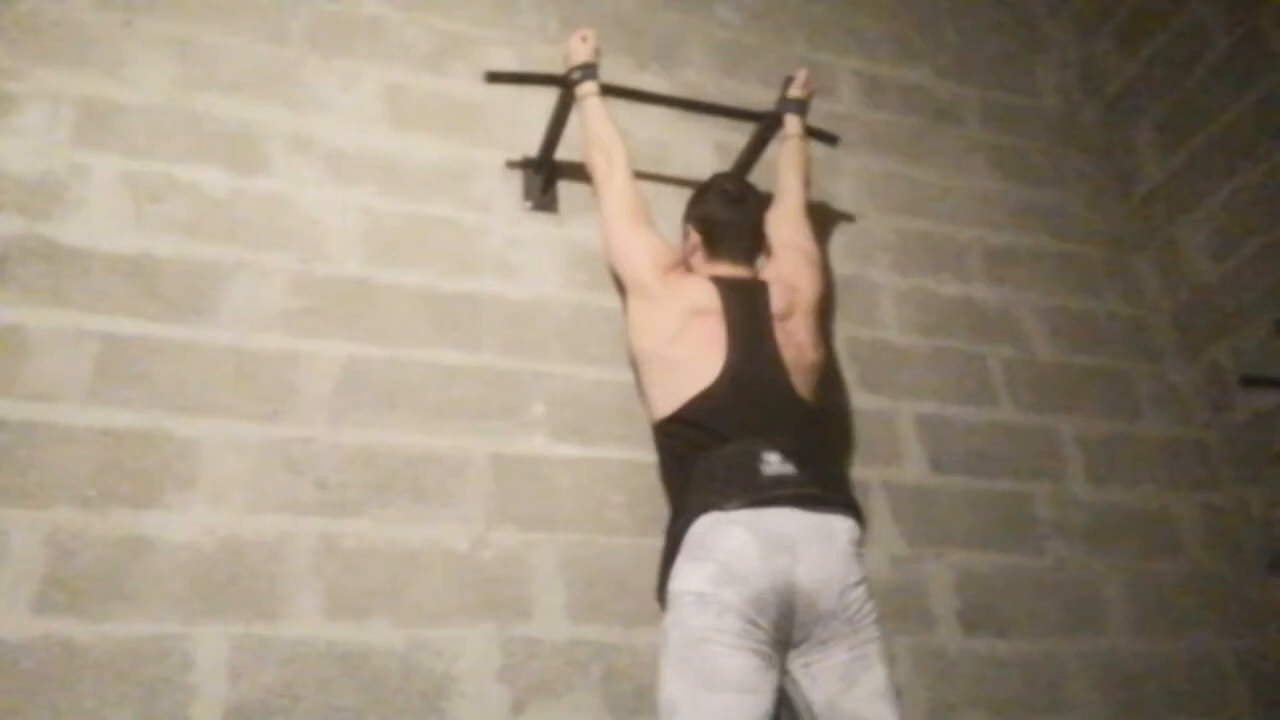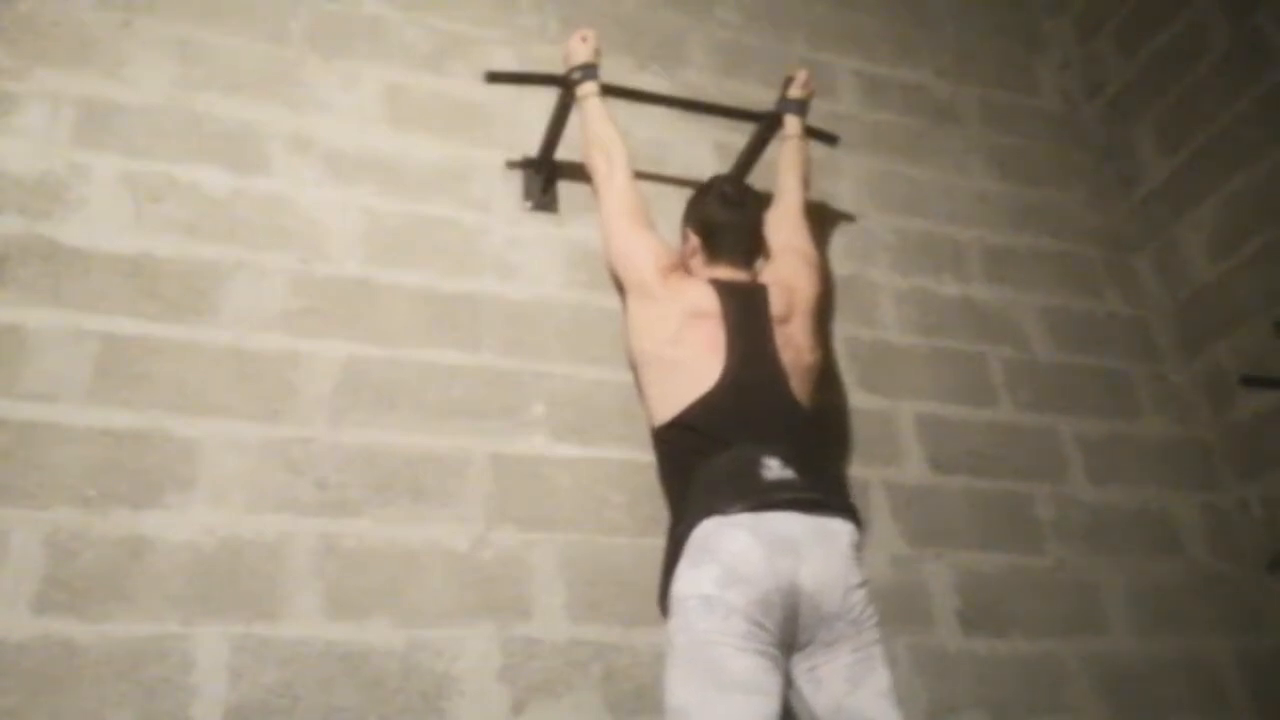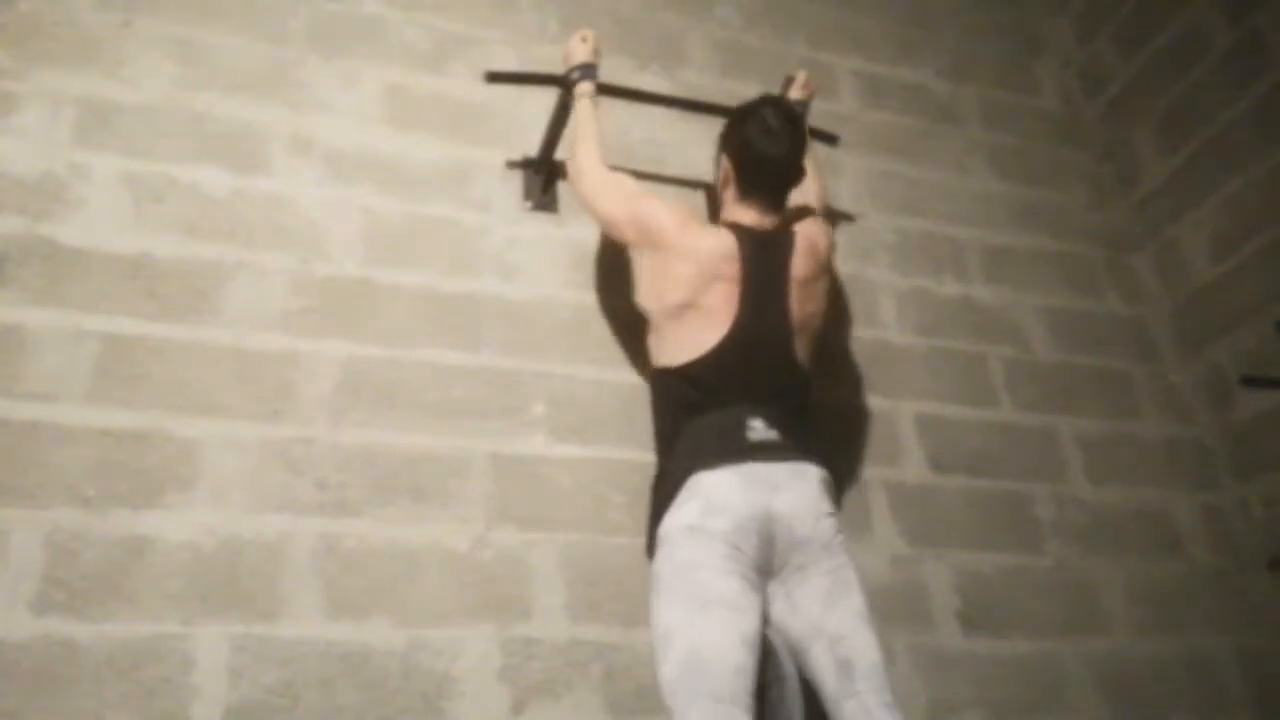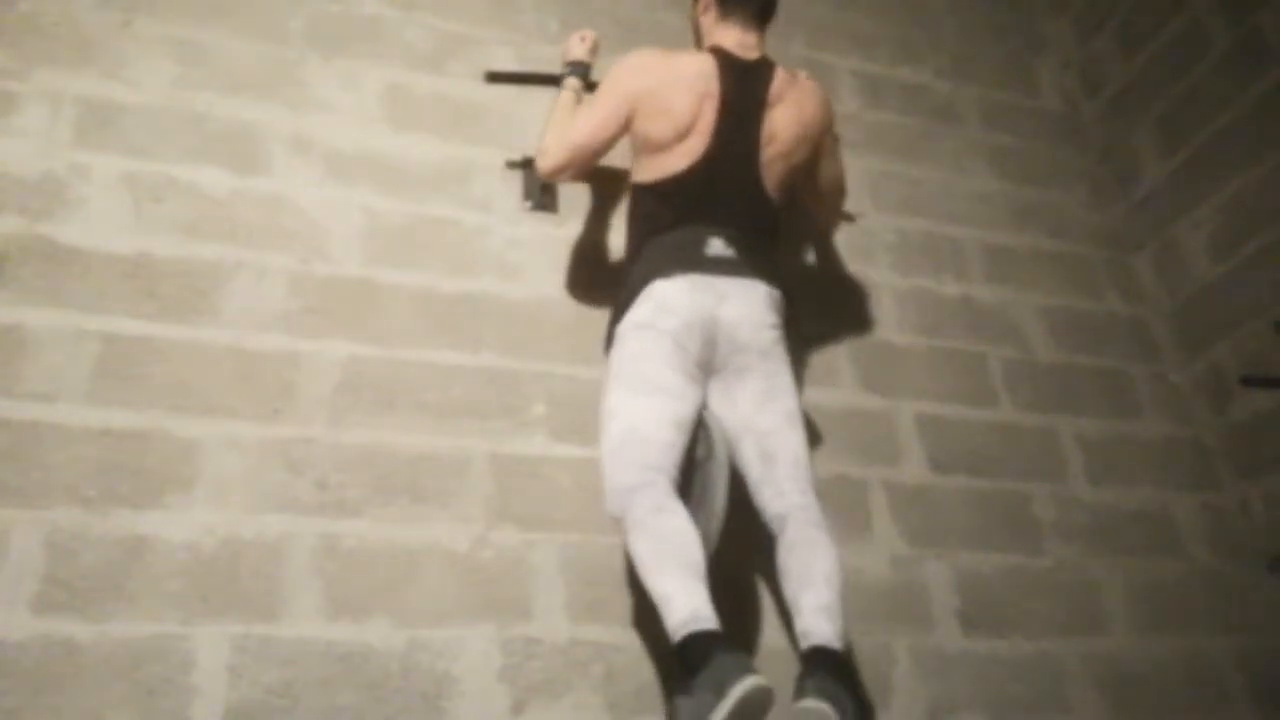
dt=1s
person 1, frame 1
left shoulder: (665, 292)
right shoulder: (796, 295)
left elbow: (612, 175)
right elbow: (791, 199)
left wrist: (586, 79)
right wrist: (793, 117)
left hip: (725, 542)
right hip: (826, 538)
person 1, frame 2
left shoulder: (664, 294)
right shoulder: (792, 298)
left elbow: (613, 174)
right elbow: (790, 199)
left wrist: (585, 80)
right wrist: (793, 117)
left hip: (727, 547)
right hip: (826, 542)
person 1, frame 3
left shoulder: (676, 240)
right shoulder: (813, 249)
left elbow: (587, 175)
right elbow: (806, 200)
left wrist: (583, 81)
right wrist: (795, 120)
left hip: (709, 493)
right hip: (800, 488)
person 1, frame 4
left shoulder: (650, 71)
right shoulder: (806, 99)
left elbow: (553, 161)
right elbow: (828, 206)
left wrist: (574, 73)
left hip: (668, 301)
right hip: (753, 306)
left knee: (640, 482)
right knee: (792, 498)
left ankle: (708, 653)
